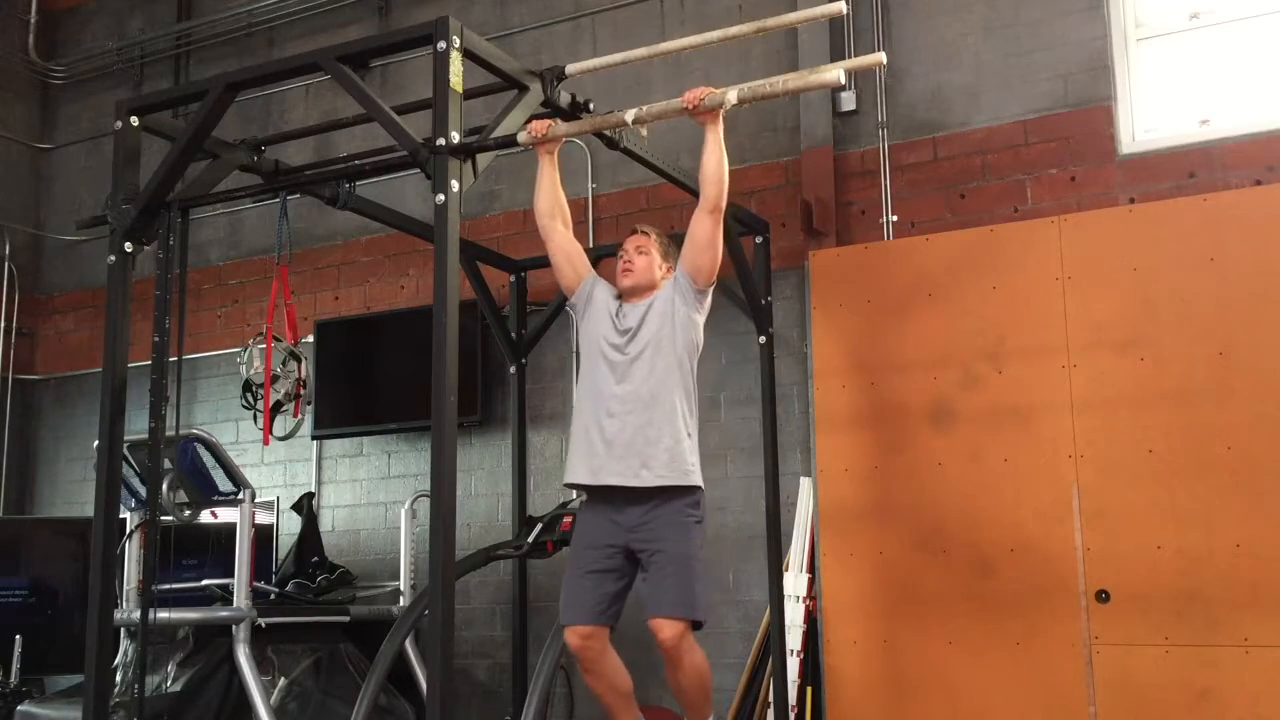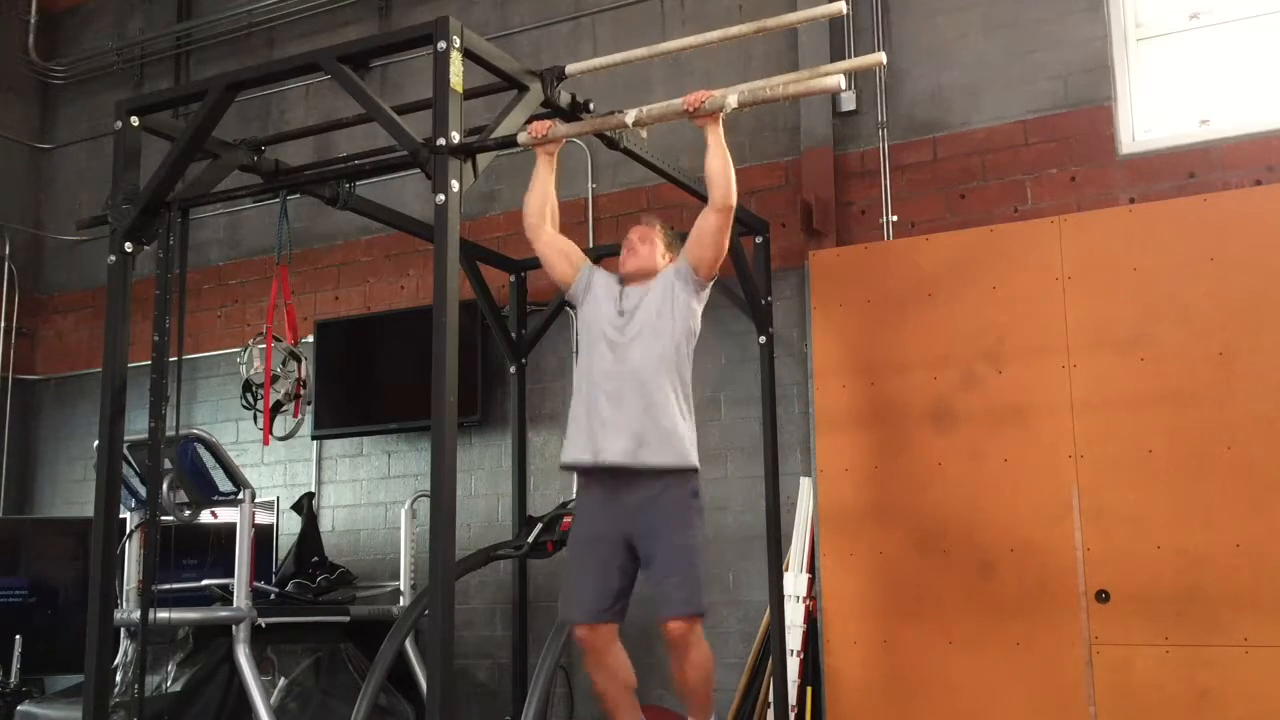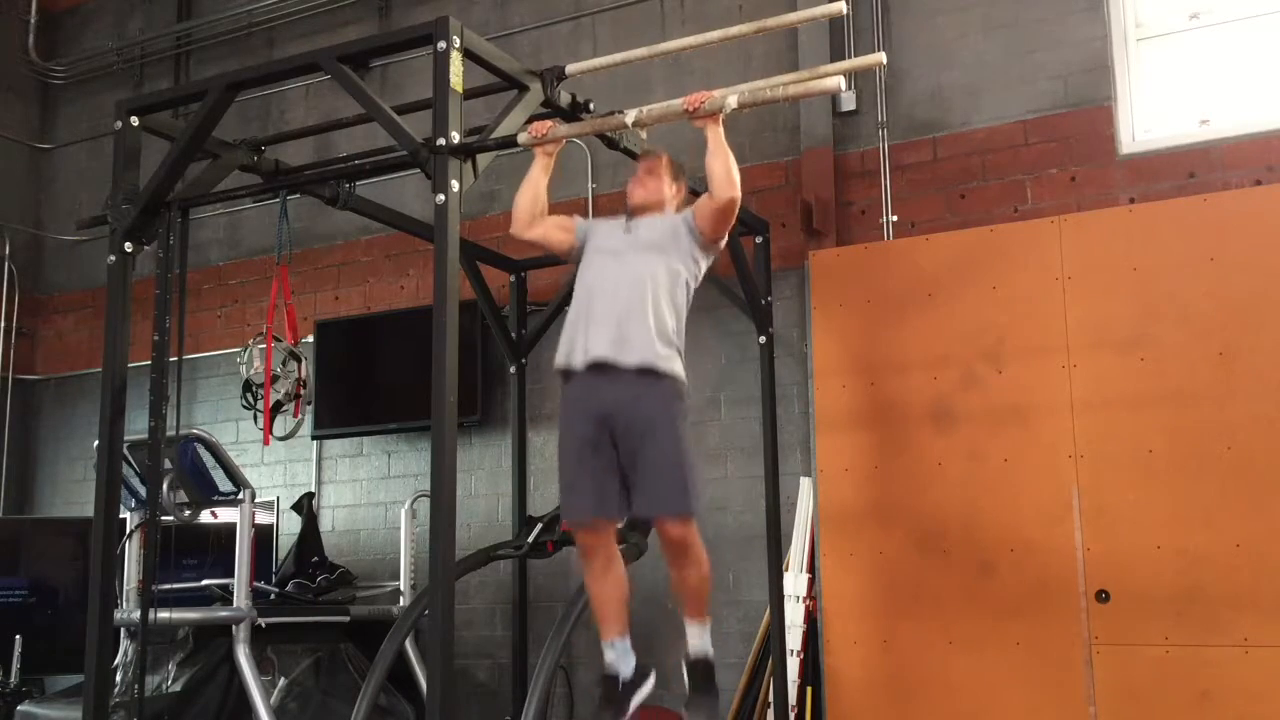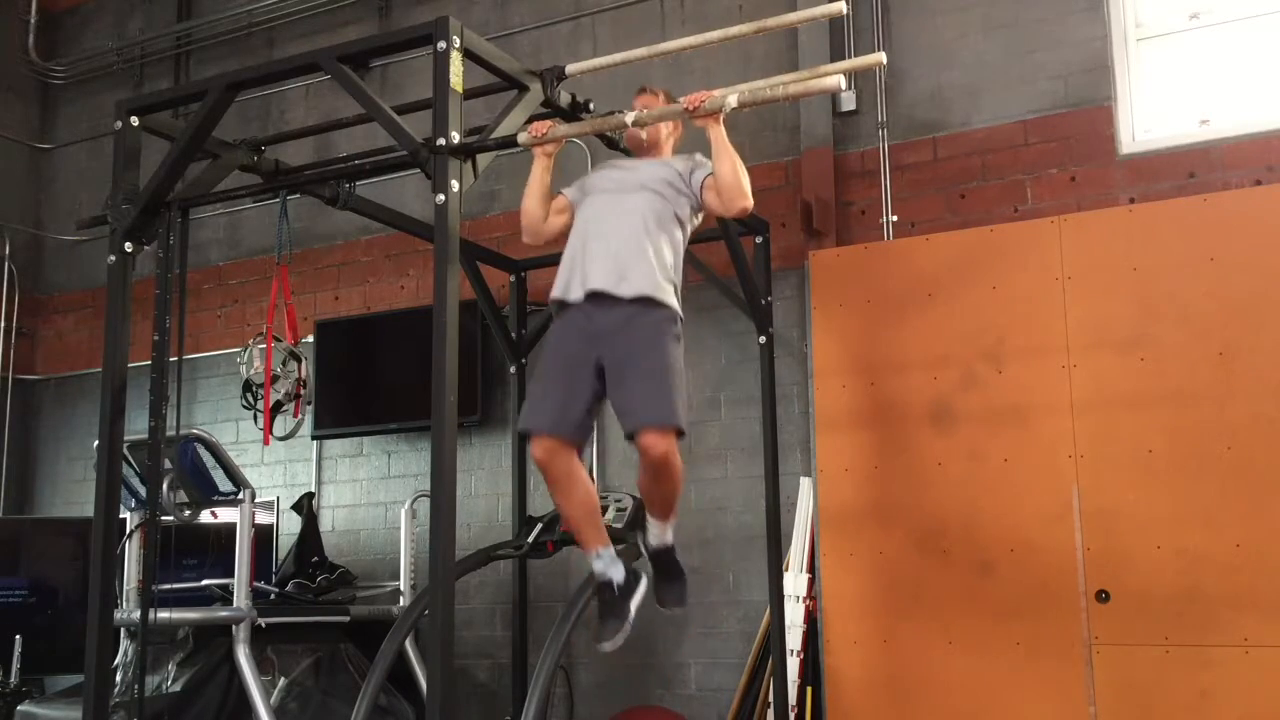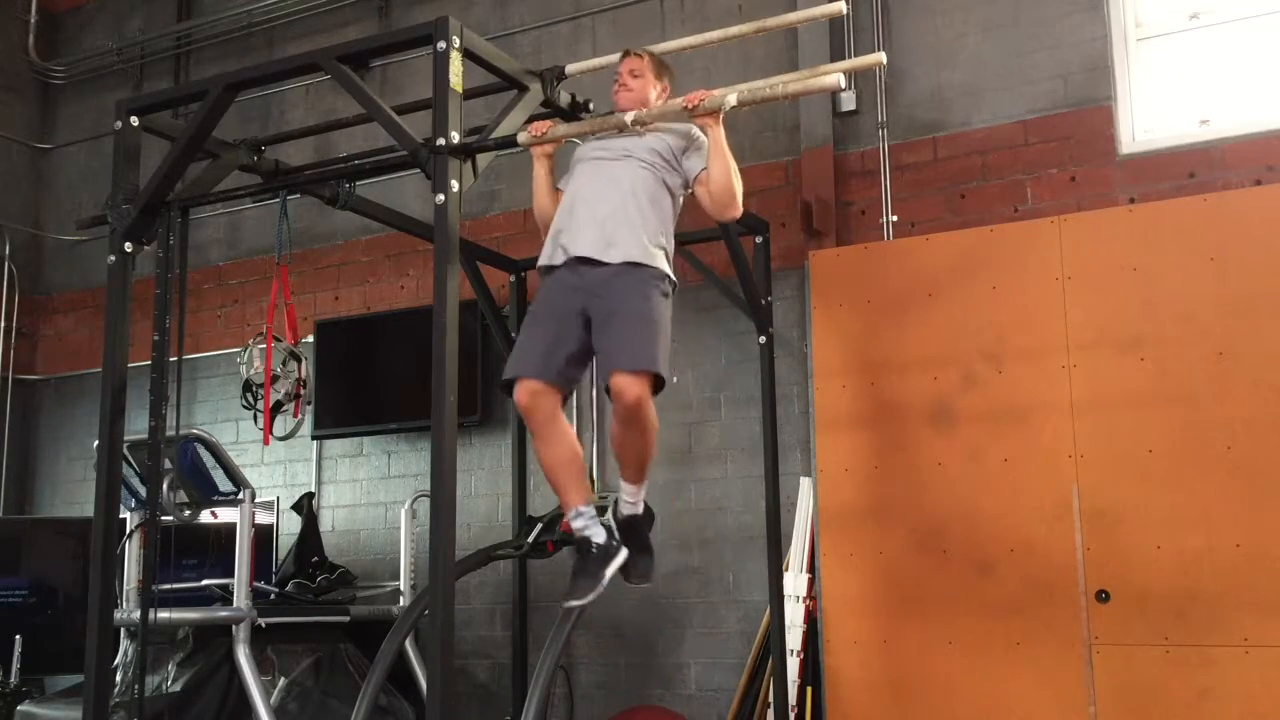
dt=0.2s
person 1, frame 1
left shoulder: (681, 303)
right shoulder: (593, 305)
left elbow: (711, 207)
right elbow: (553, 227)
left wrist: (712, 126)
right wrist: (548, 156)
left hip: (667, 495)
right hip: (602, 500)
left knee: (671, 632)
right knee: (582, 637)
person 1, frame 2
left shoulder: (682, 286)
right shoulder: (593, 290)
left elbow: (722, 203)
right elbow: (539, 229)
left wrist: (712, 128)
right wrist: (546, 156)
left hip: (664, 476)
right hip: (598, 482)
left knee: (679, 625)
right knee: (592, 629)
person 1, frame 3
left shoulder: (687, 227)
right shoulder: (598, 231)
left elbow: (727, 195)
right elbow: (522, 226)
left wrist: (711, 128)
right wrist: (544, 158)
left hip: (650, 380)
right hip: (585, 384)
left knee: (676, 529)
right knee: (591, 531)
left ankle: (699, 653)
right ankle: (623, 666)
person 1, frame 4
left shoulder: (687, 169)
right shoulder: (596, 176)
left elbow: (738, 202)
right elbow: (534, 232)
left wrist: (715, 130)
right wrist: (542, 160)
left hip: (644, 310)
right hip: (576, 311)
left knee: (657, 443)
right knee: (548, 445)
left ankle: (661, 546)
right ankle: (612, 574)
person 1, frame 5
left shoulder: (681, 138)
right shoulder: (587, 147)
left elbow: (727, 207)
right elbow: (550, 223)
left wrist: (713, 128)
right wrist: (541, 160)
left hip: (635, 271)
right hip: (565, 273)
left knee: (629, 390)
right knee: (532, 393)
left ankle: (630, 516)
right ankle: (592, 533)
